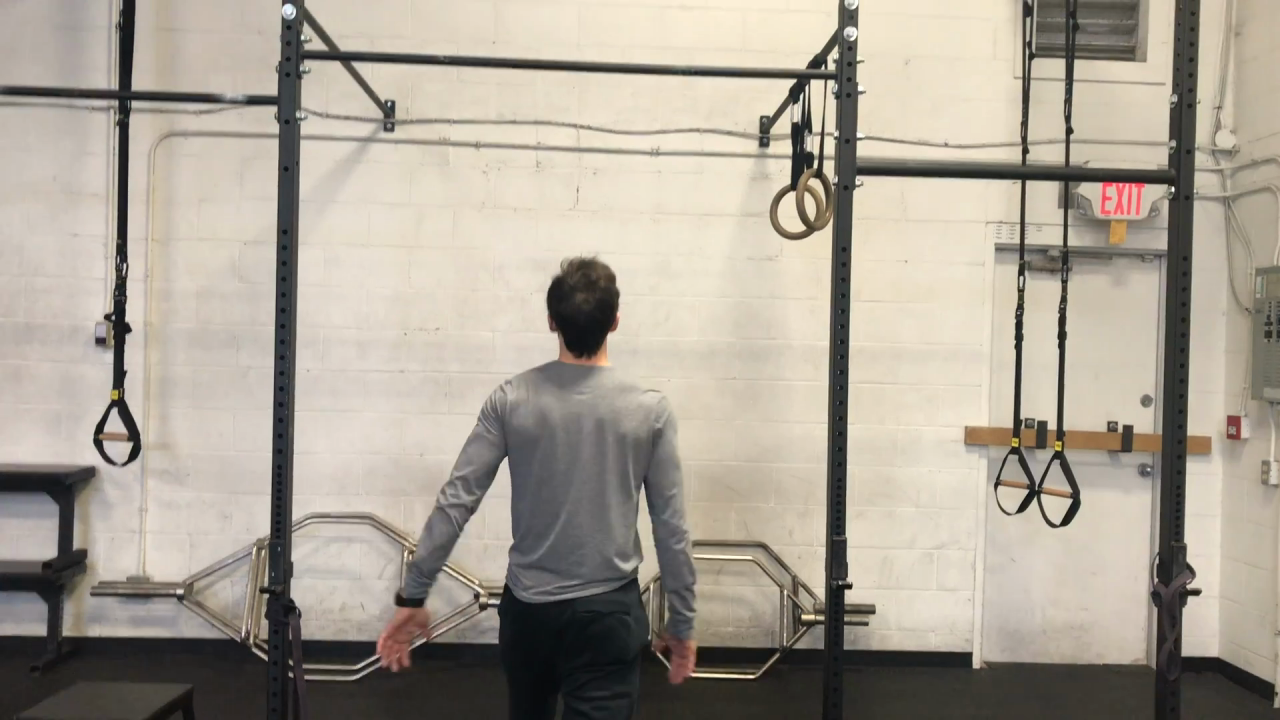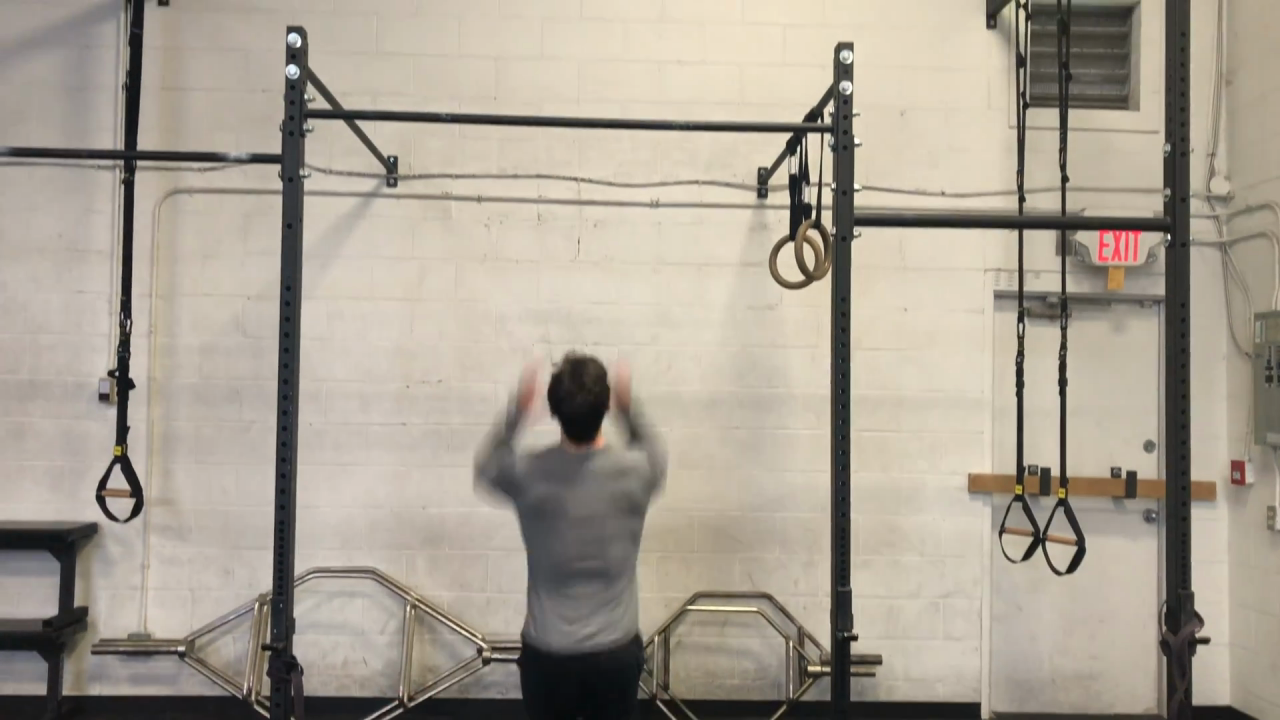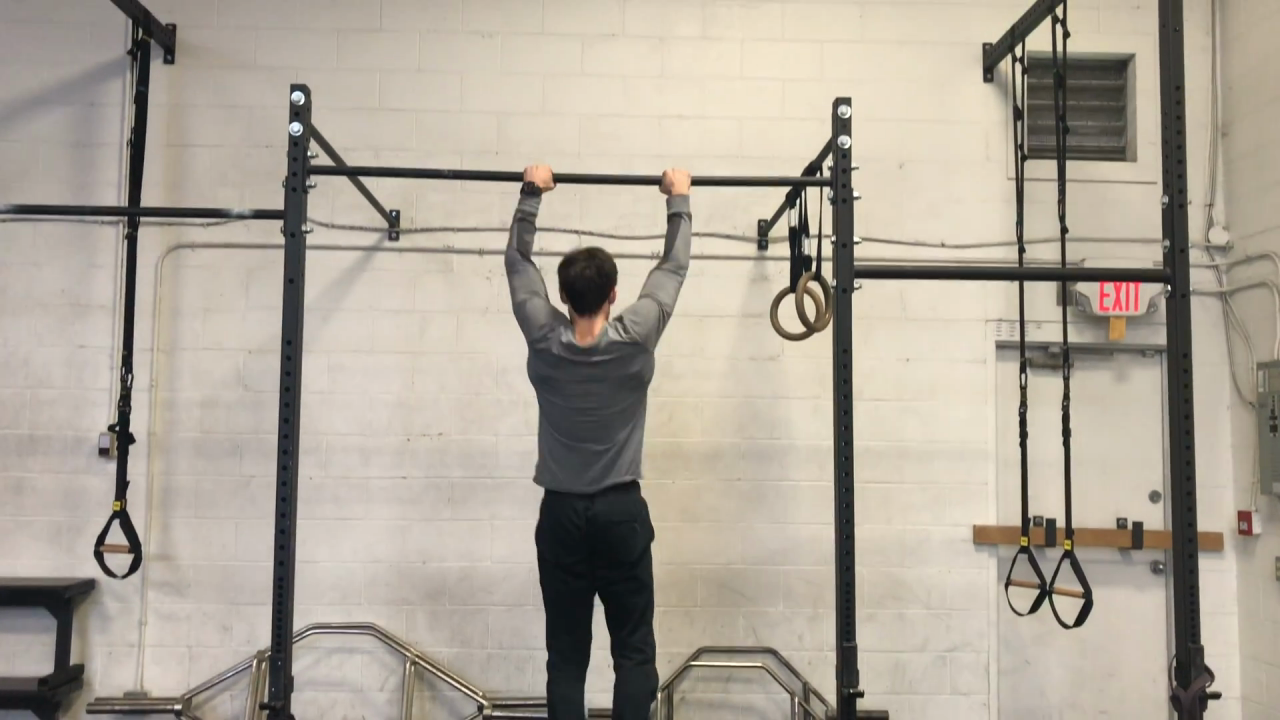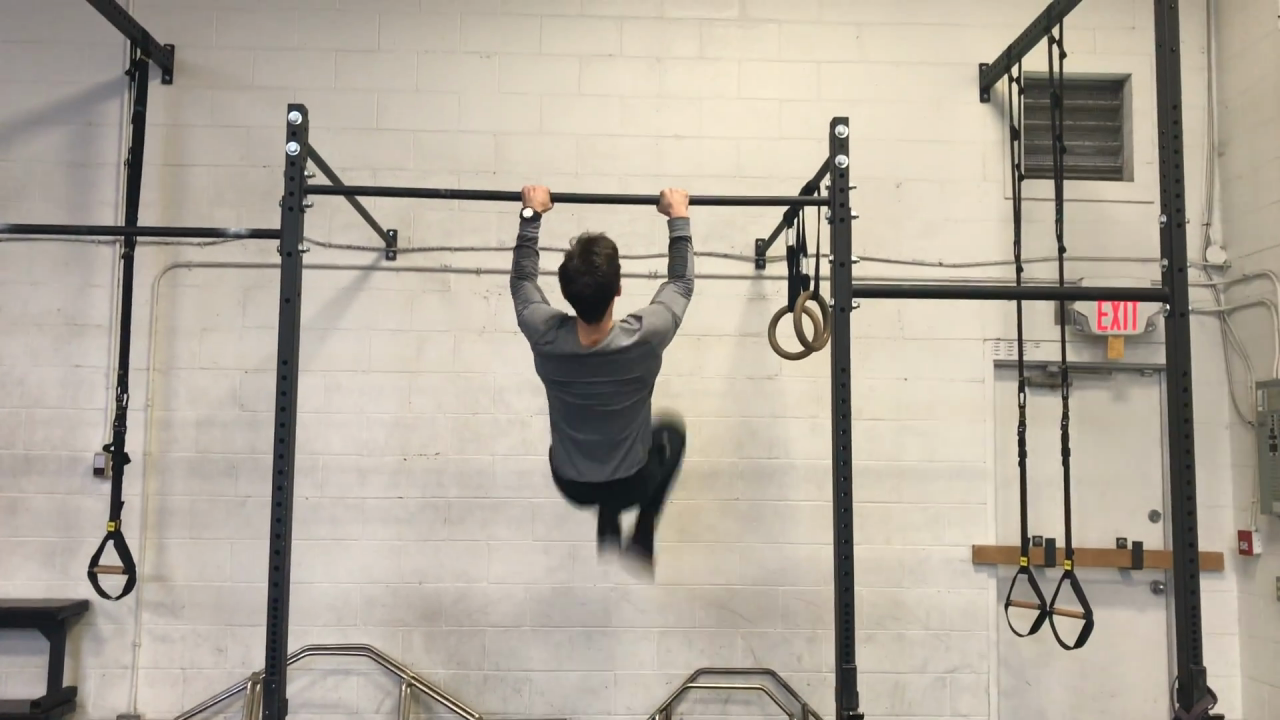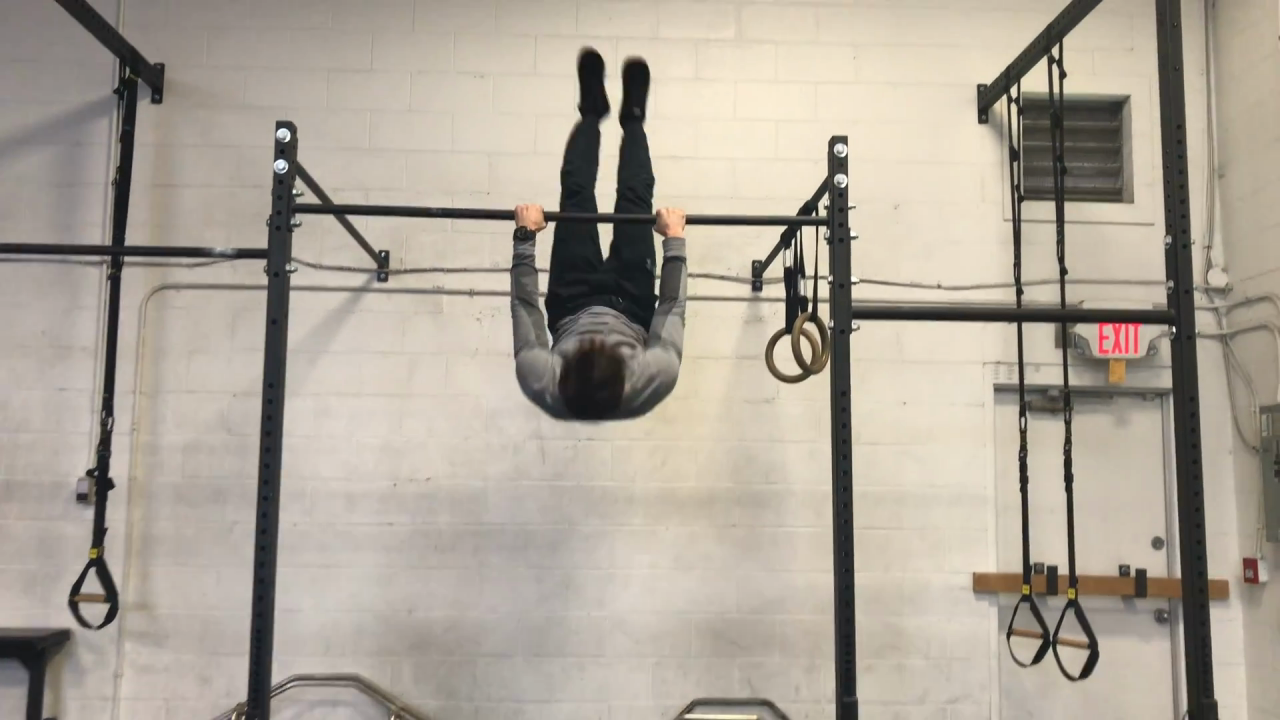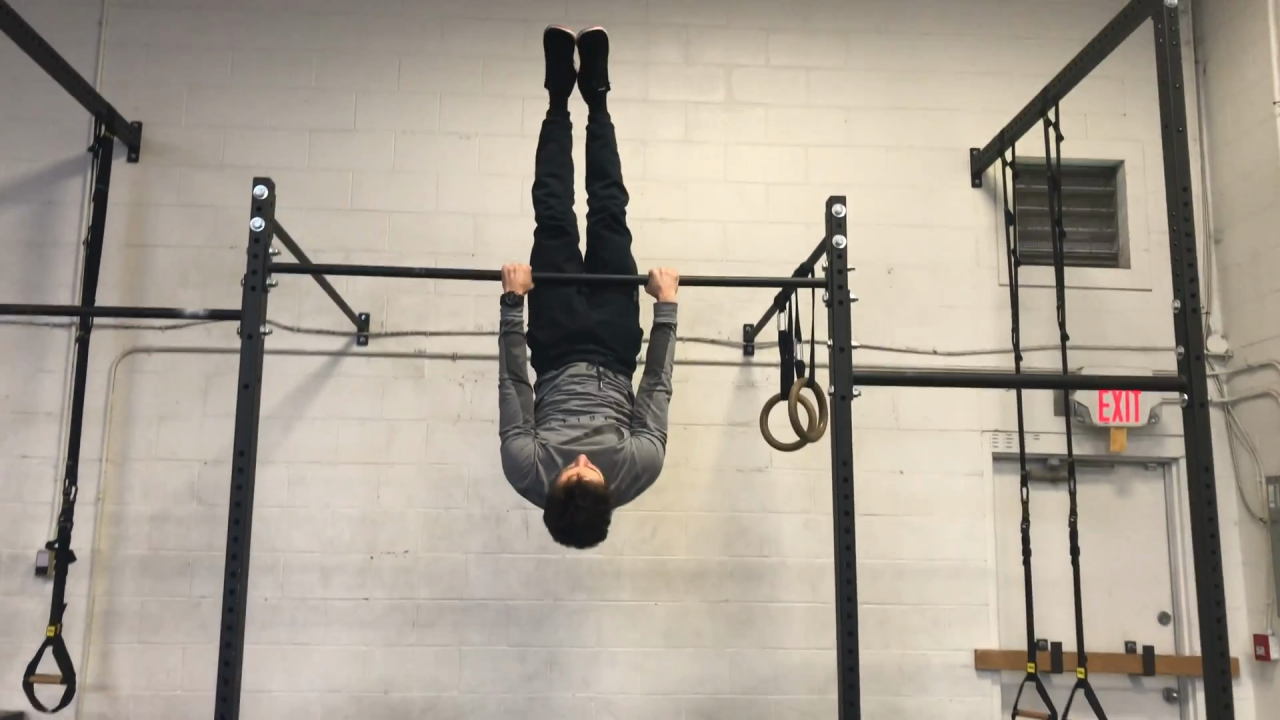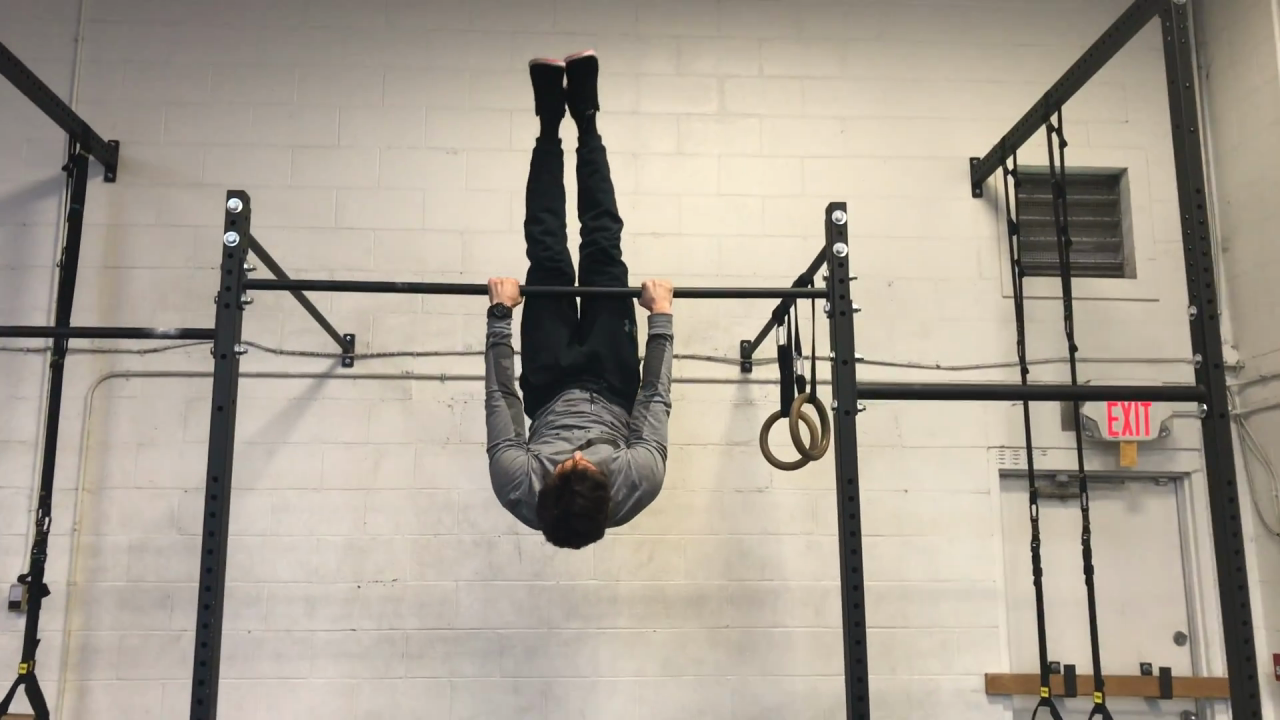
dt=0.5s
person 1, frame 1
left shoulder: (510, 401)
right shoulder: (647, 408)
left elbow: (456, 497)
right elbow: (672, 523)
left wrist: (412, 594)
right wrist: (681, 619)
left hip: (527, 606)
right hip: (608, 609)
person 1, frame 2
left shoulder: (524, 474)
right shoulder: (639, 471)
left elbow: (485, 468)
left wrist: (515, 413)
right wrist: (629, 411)
left hip: (546, 656)
right hip: (616, 655)
person 1, frame 3
left shoulder: (542, 339)
right shoulder: (636, 338)
left elbow: (517, 261)
right elbow: (673, 266)
left wrist: (532, 192)
right wrist: (678, 198)
left hip: (560, 514)
right hip: (621, 511)
left knee: (566, 658)
right knee: (633, 654)
person 1, frame 4
left shoulder: (546, 335)
right shoulder: (644, 336)
left elbow: (522, 278)
right elbow: (681, 283)
left wrist: (532, 213)
right wrist: (678, 219)
left hip: (571, 483)
right hip: (628, 483)
right knee: (671, 431)
left ankle: (608, 531)
right ankle: (641, 540)
person 1, frame 5
left shoulder: (542, 385)
right shoulder: (653, 381)
left elbow: (524, 306)
right elbow: (671, 310)
left wrist: (525, 237)
right wrist: (674, 241)
left hip: (573, 309)
right hip: (628, 311)
left knee: (576, 196)
right knee: (635, 200)
left ankle: (593, 113)
right ankle: (632, 117)
person 1, frame 6
left shoulder: (527, 474)
right shoulder: (638, 471)
left elbow: (512, 383)
right elbow: (657, 385)
left wrist: (513, 302)
right wrist: (666, 306)
left hip: (557, 354)
right hip: (611, 356)
left knee: (555, 226)
right knee: (607, 220)
left ankle: (561, 96)
right ankle: (594, 96)
person 1, frame 7
left shoulder: (519, 493)
right shoulder: (638, 488)
left elbow: (500, 396)
right elbow: (656, 397)
left wrist: (500, 314)
right wrist: (661, 318)
left hip: (551, 393)
right hip: (610, 393)
left knee: (548, 265)
right knee: (603, 261)
left ankle: (552, 124)
right ankle: (585, 121)
